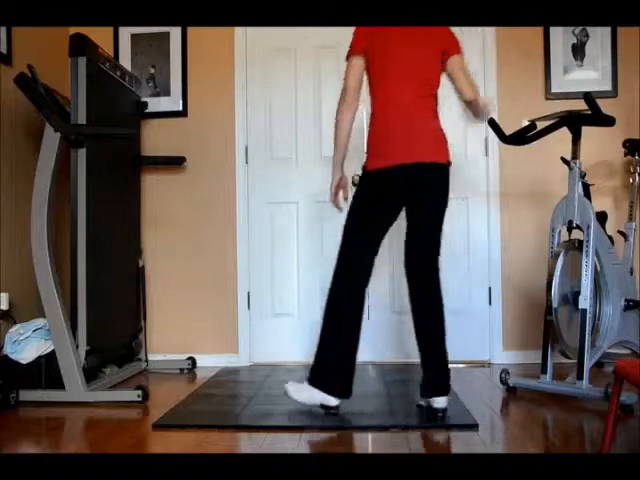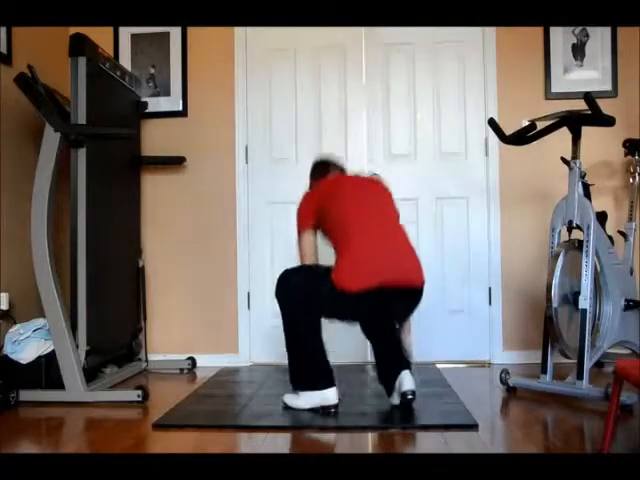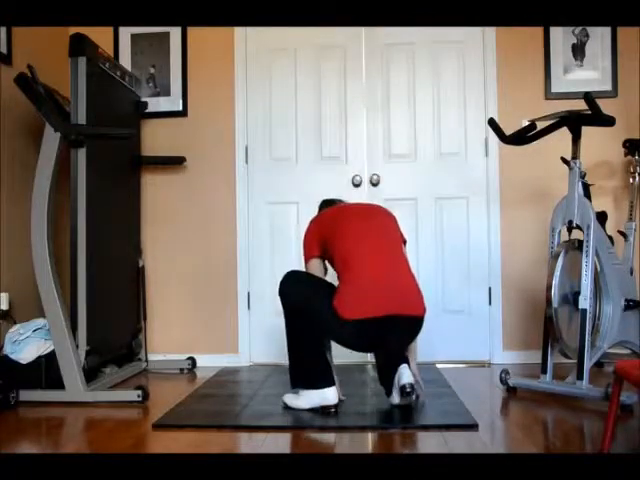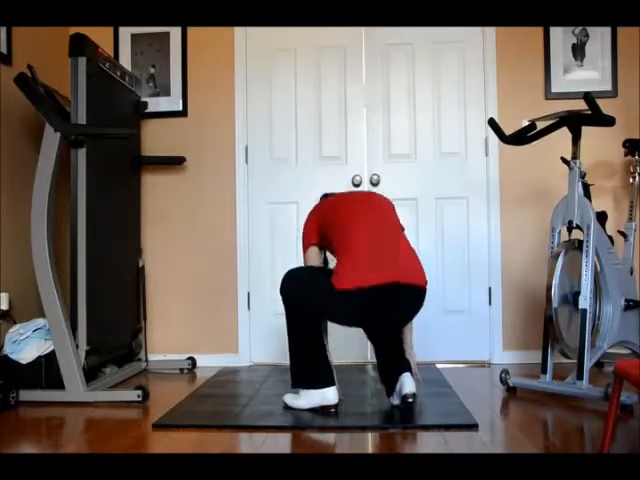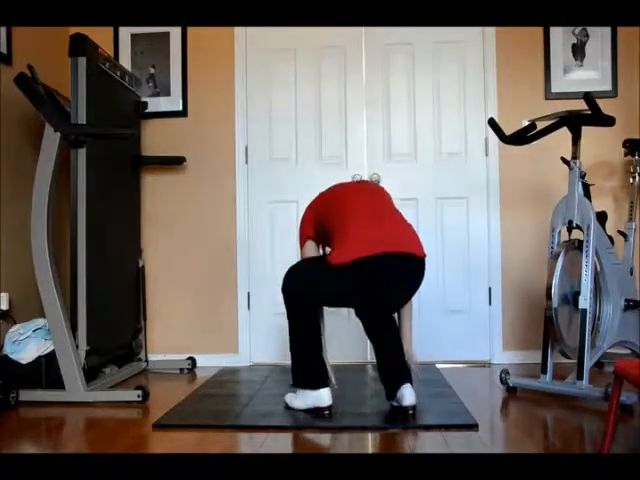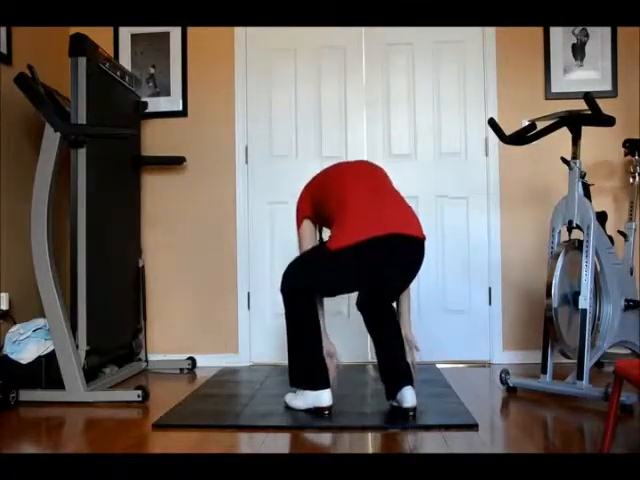
dt=0.5s
person 1, frame 1
left shoulder: (367, 32)
right shoulder: (441, 33)
left elbow: (349, 99)
right elbow: (470, 96)
left wrist: (338, 167)
right wrist: (480, 109)
left hip: (387, 161)
right hip: (434, 161)
left knee: (353, 268)
right knee: (424, 273)
left ankle: (328, 384)
right ankle: (436, 389)
person 1, frame 2
left shoulder: (313, 196)
right shoulder: (376, 185)
left elbow: (309, 268)
right wrist: (400, 321)
left hip: (359, 287)
right hip: (412, 287)
left knee: (290, 286)
right knee: (377, 313)
left ankle: (318, 387)
right ankle: (399, 376)
person 1, frame 3
left shoulder: (319, 224)
right shoulder: (384, 214)
left elbow: (318, 294)
left wrist: (328, 363)
right wrist: (408, 359)
left hip: (358, 322)
right hip: (410, 322)
left knee: (292, 287)
left ankle: (319, 387)
right ankle: (398, 372)
person 1, frame 4
left shoulder: (318, 213)
right shoulder: (381, 202)
left elbow: (315, 285)
left wrist: (324, 354)
right wrist: (408, 350)
left hip: (359, 290)
right hip: (414, 290)
left knee: (293, 286)
left ankle: (319, 389)
right ankle: (400, 378)
person 1, frame 5
left shoulder: (315, 210)
right shoulder: (377, 192)
left elbow: (313, 281)
left wrist: (319, 352)
right wrist: (405, 342)
left hip: (359, 263)
right hip: (412, 262)
left knee: (295, 285)
right knee: (376, 309)
left ankle: (315, 389)
right ankle: (401, 387)
person 1, frame 6
left shoulder: (312, 192)
right shoulder: (374, 172)
left elbow: (313, 268)
left wrist: (322, 338)
right wrist: (404, 325)
left hip: (360, 245)
right hip: (413, 244)
left knee: (294, 285)
right knee: (377, 303)
left ankle: (315, 390)
right ankle: (402, 389)
